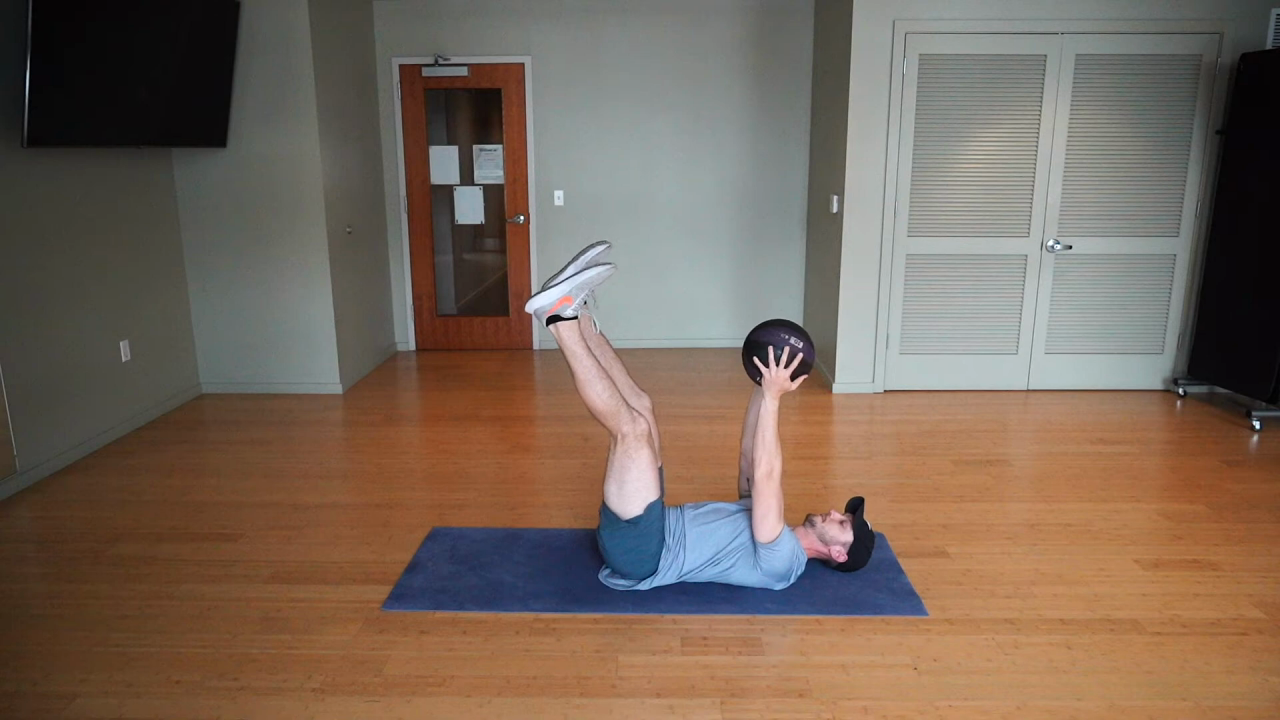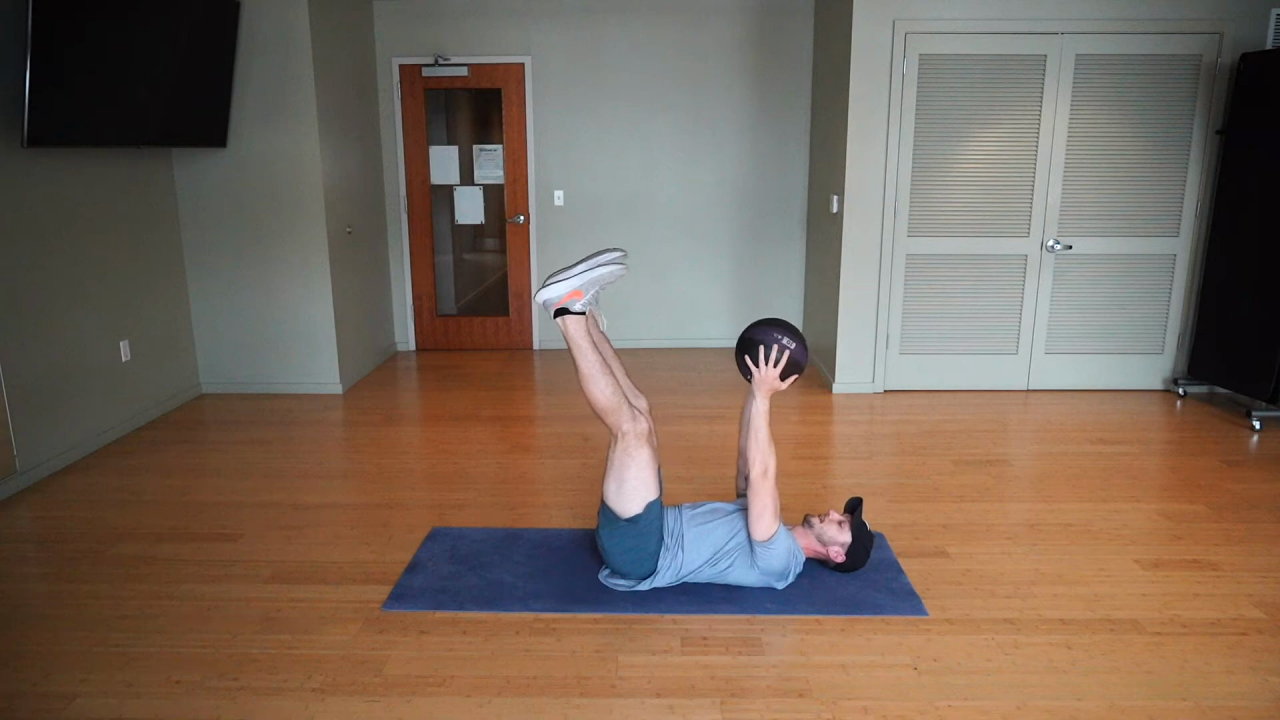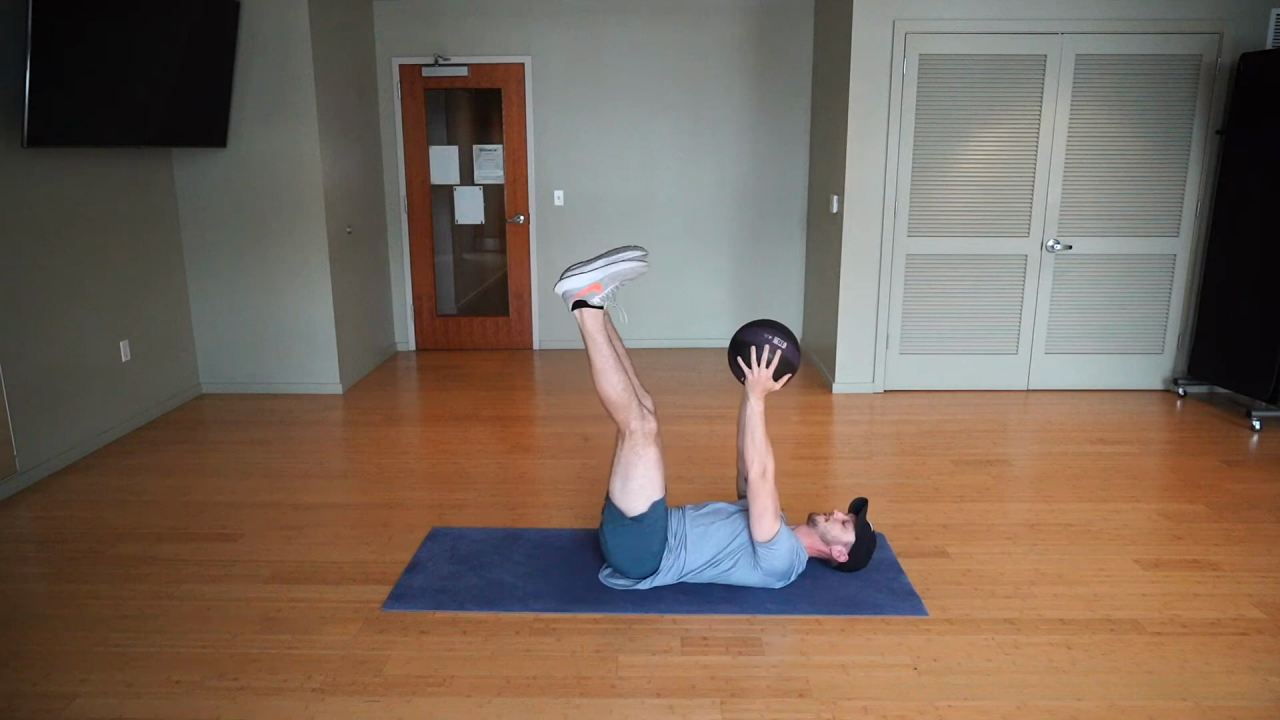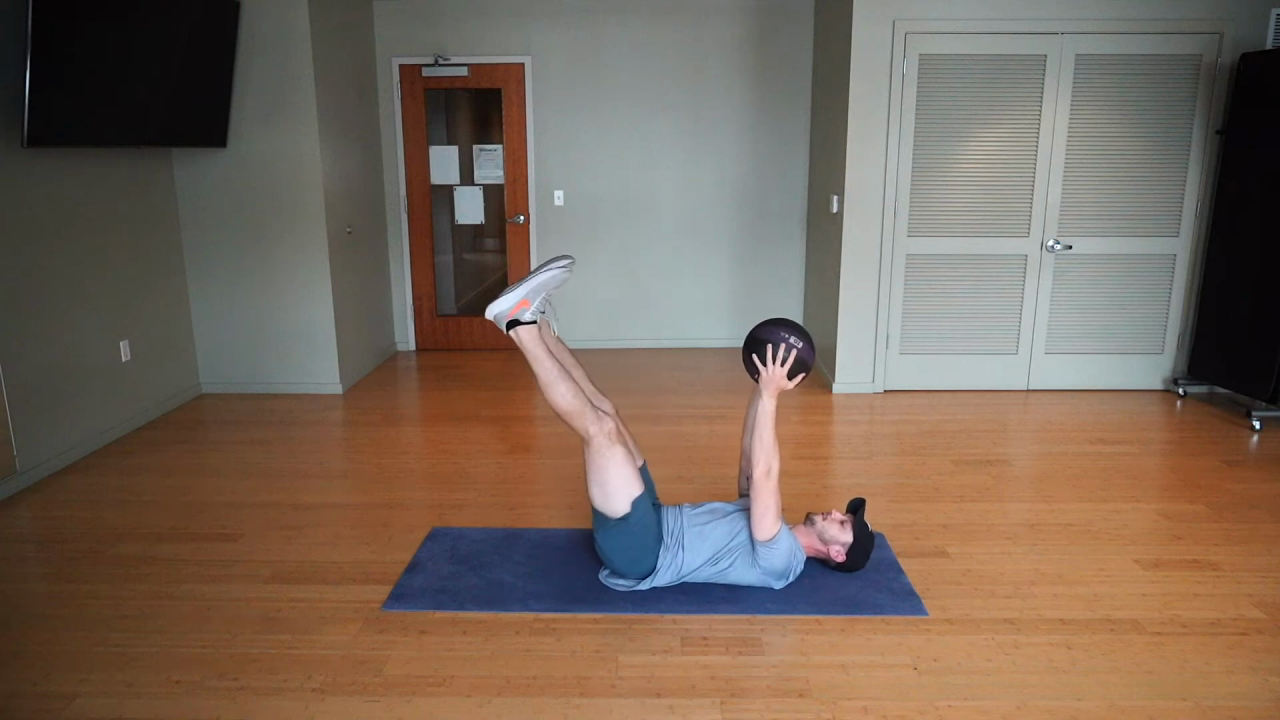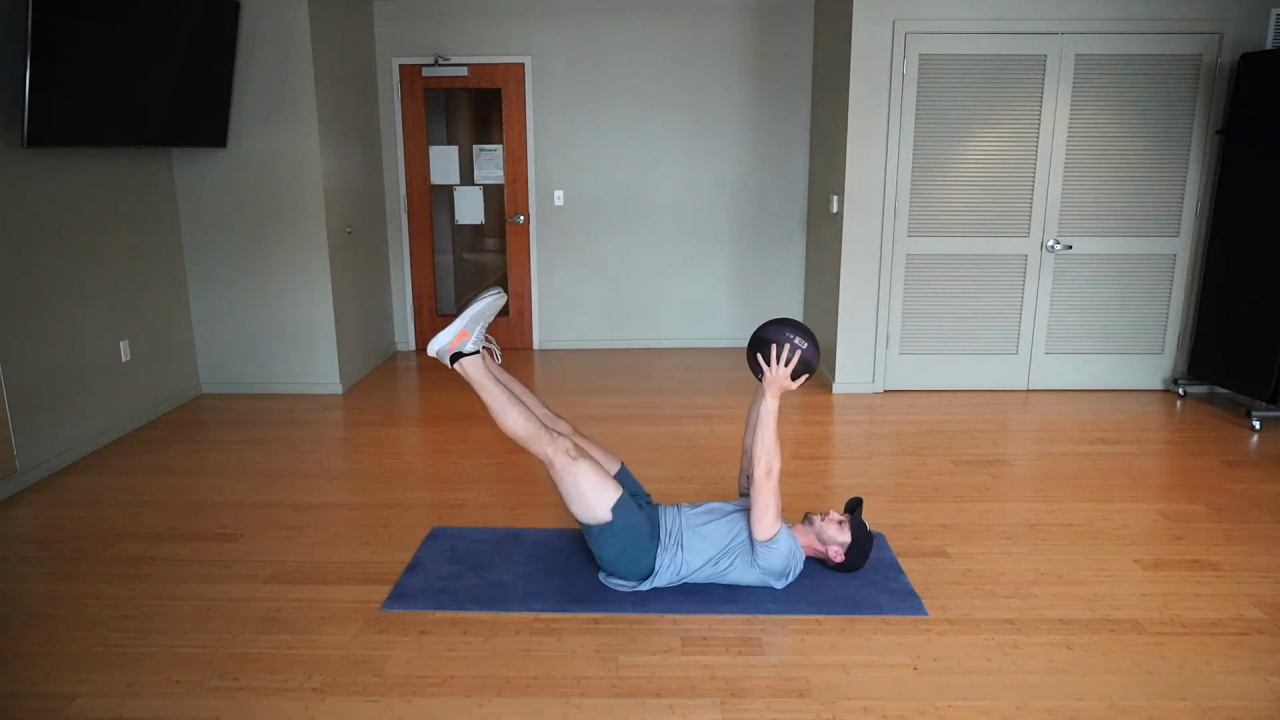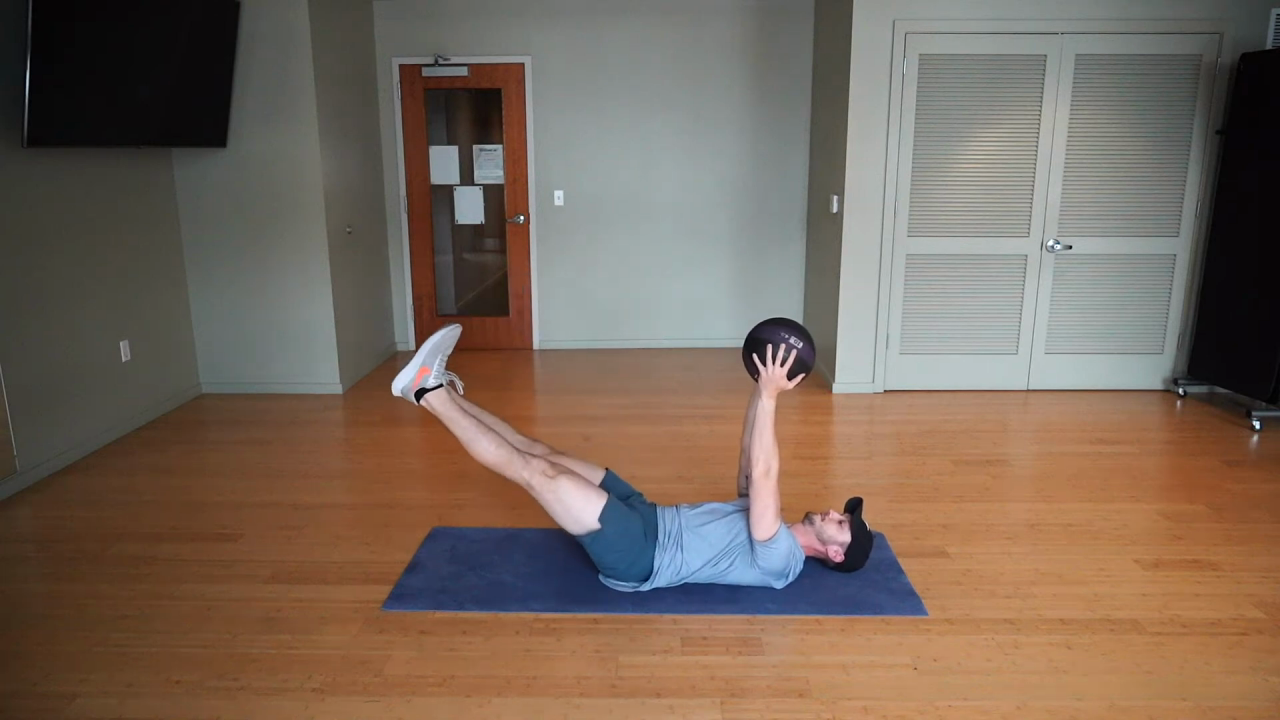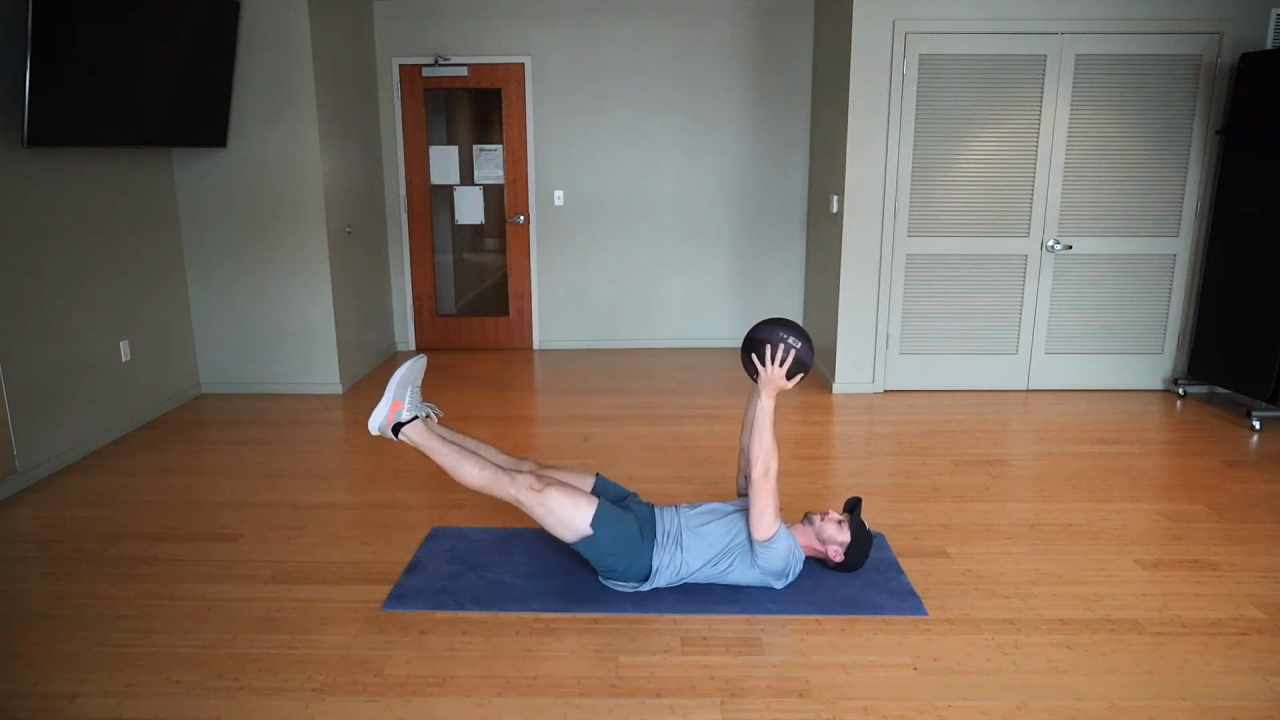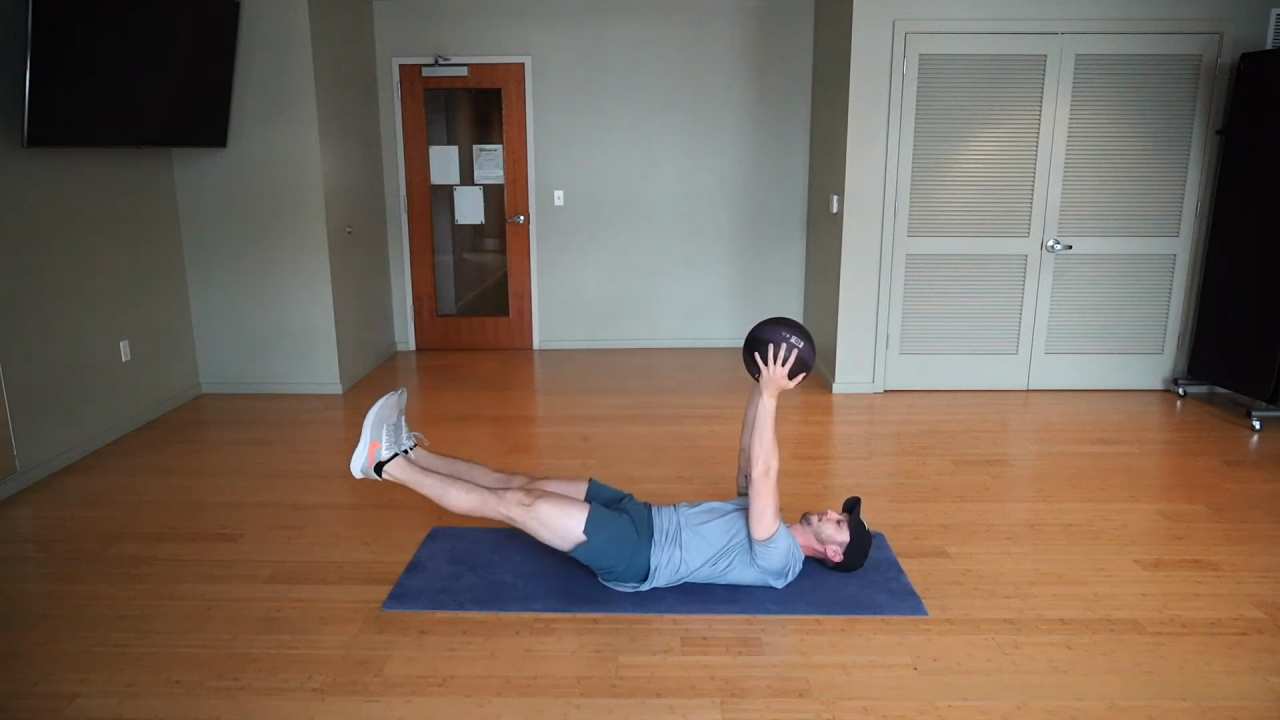
dt=0.3s
person 1, frame 1
left shoulder: (781, 561)
right shoulder: (773, 528)
left elbow: (766, 475)
right elbow: (750, 464)
left wrist: (773, 397)
right wrist: (764, 390)
left hip: (637, 553)
right hip: (653, 532)
left knee: (631, 427)
right knee: (638, 408)
left ankle: (562, 319)
right ankle: (575, 315)
person 1, frame 2
left shoulder: (779, 560)
right shoulder: (770, 527)
left elbow: (761, 474)
right elbow: (748, 466)
left wrist: (763, 396)
right wrist: (758, 390)
left hip: (636, 552)
right hip: (656, 532)
left knee: (630, 426)
right knee: (636, 409)
left ankle: (570, 312)
right ankle: (579, 311)
person 1, frame 3
left shoulder: (782, 558)
right shoulder: (775, 527)
left elbow: (760, 475)
right elbow: (747, 467)
left wrist: (756, 397)
right wrist: (752, 392)
left hip: (637, 552)
right hip: (646, 534)
left knee: (640, 425)
right knee: (641, 412)
left ankle: (588, 304)
right ankle: (593, 305)
person 1, frame 4
left shoulder: (780, 559)
right shoulder: (769, 532)
left elbow: (764, 475)
right elbow: (750, 469)
left wrist: (769, 397)
right wrist: (764, 392)
left hip: (639, 555)
right hip: (655, 526)
left knee: (599, 427)
right knee: (604, 414)
left ankle: (522, 325)
right ankle: (534, 323)
person 1, frame 5
left shoulder: (780, 559)
right shoulder: (772, 532)
left elbow: (765, 475)
right elbow: (752, 467)
left wrist: (773, 397)
right wrist: (765, 391)
left hip: (638, 554)
right hip: (652, 523)
left knee: (558, 449)
right knee: (566, 435)
left ankle: (466, 360)
right ankle: (478, 359)
person 1, frame 6
left shoulder: (780, 558)
right shoulder: (771, 532)
left elbow: (763, 475)
right elbow: (750, 463)
left wrist: (769, 397)
right wrist: (762, 392)
left hip: (639, 555)
right hip: (648, 521)
left knee: (535, 470)
right knee: (544, 455)
left ankle: (431, 393)
right ankle: (444, 392)
person 1, frame 7
left shoulder: (779, 560)
right shoulder: (769, 527)
left elbow: (763, 476)
right elbow: (749, 467)
left wrist: (768, 398)
right wrist: (760, 392)
left hip: (636, 554)
right hip: (644, 520)
left knee: (523, 486)
right knee: (531, 470)
left ankle: (408, 429)
right ankle: (424, 426)
person 1, frame 8
left shoulder: (778, 559)
right shoulder: (770, 527)
left elbow: (763, 475)
right elbow: (749, 464)
left wrist: (770, 397)
right wrist: (761, 392)
left hip: (636, 554)
right hip: (641, 519)
left knee: (514, 503)
right knee: (523, 485)
left ankle: (390, 465)
right ankle: (407, 455)
